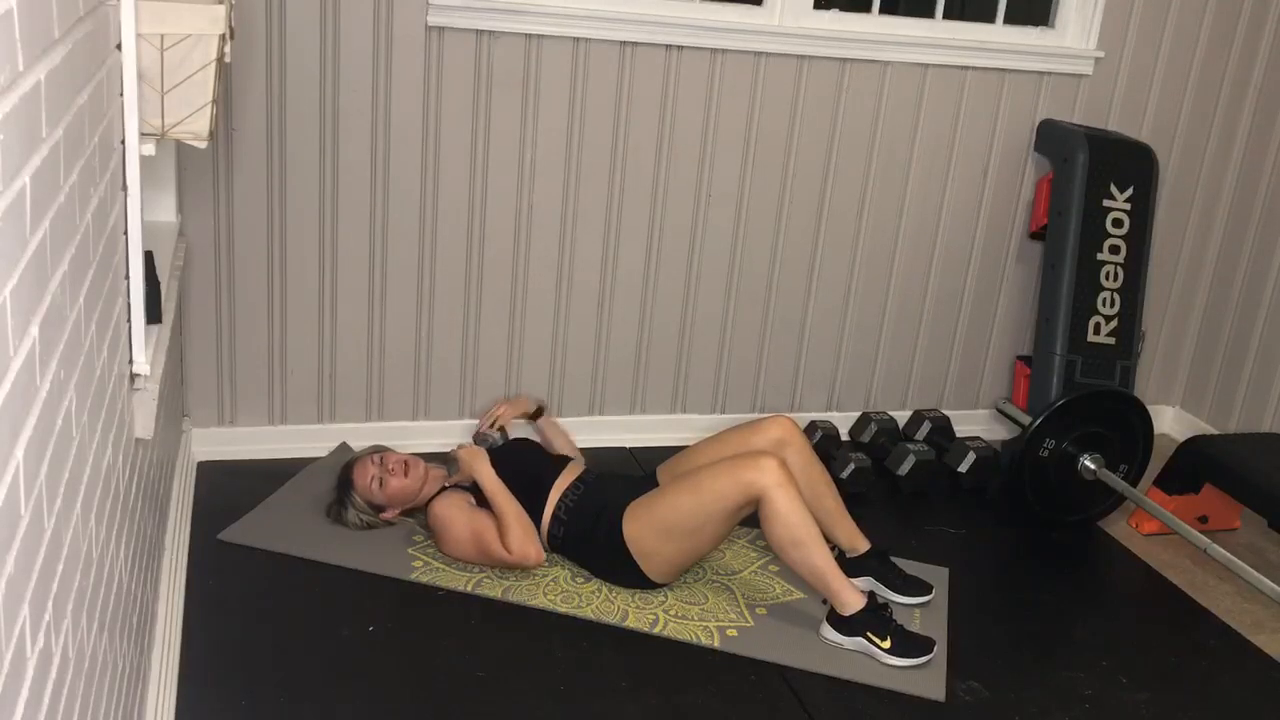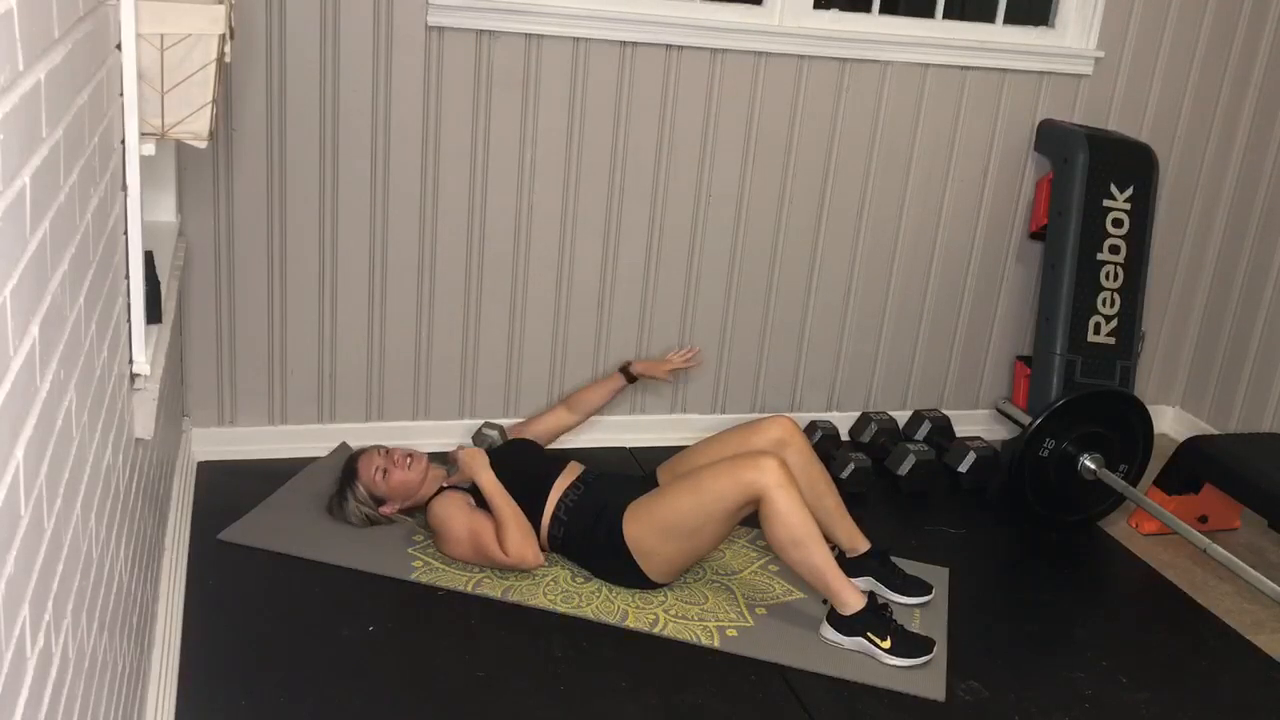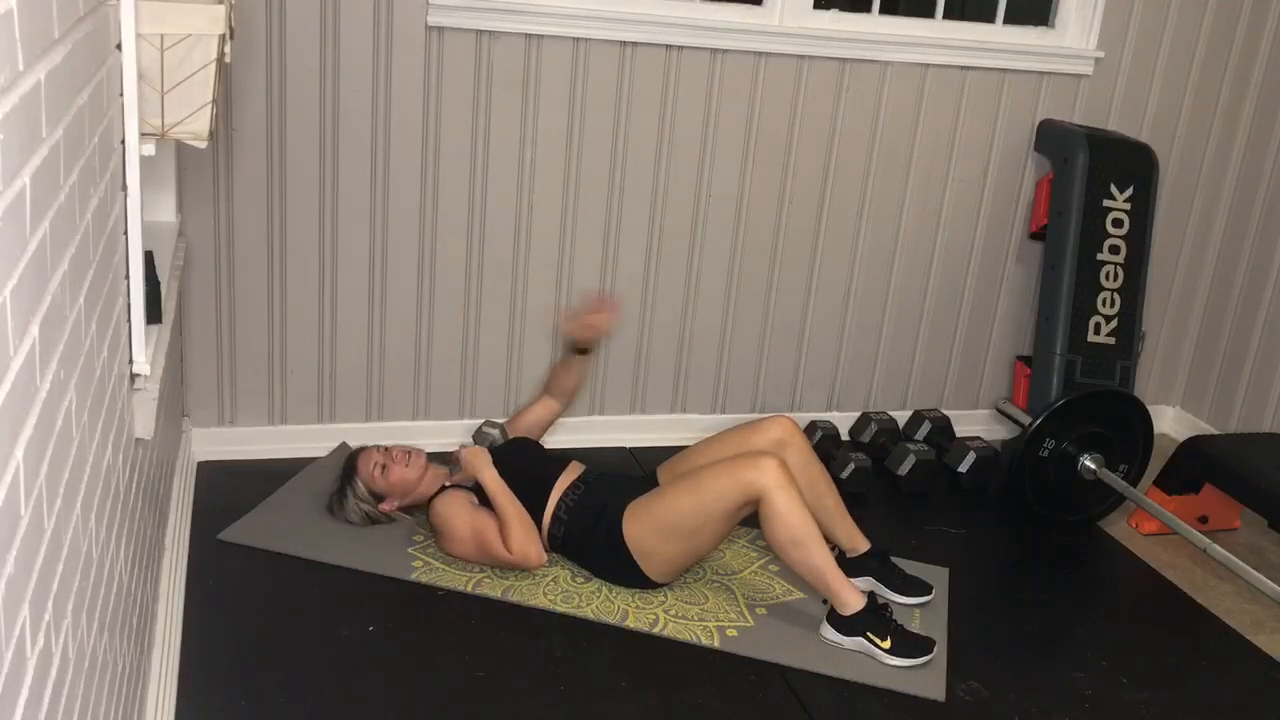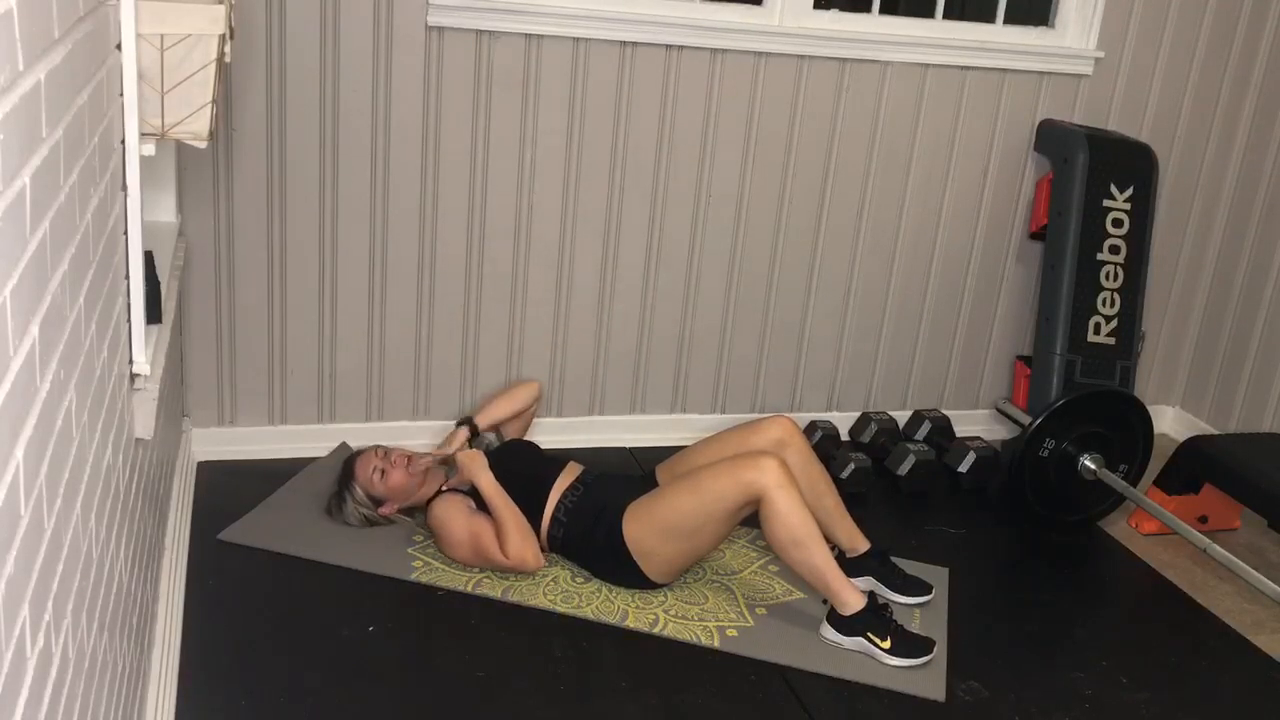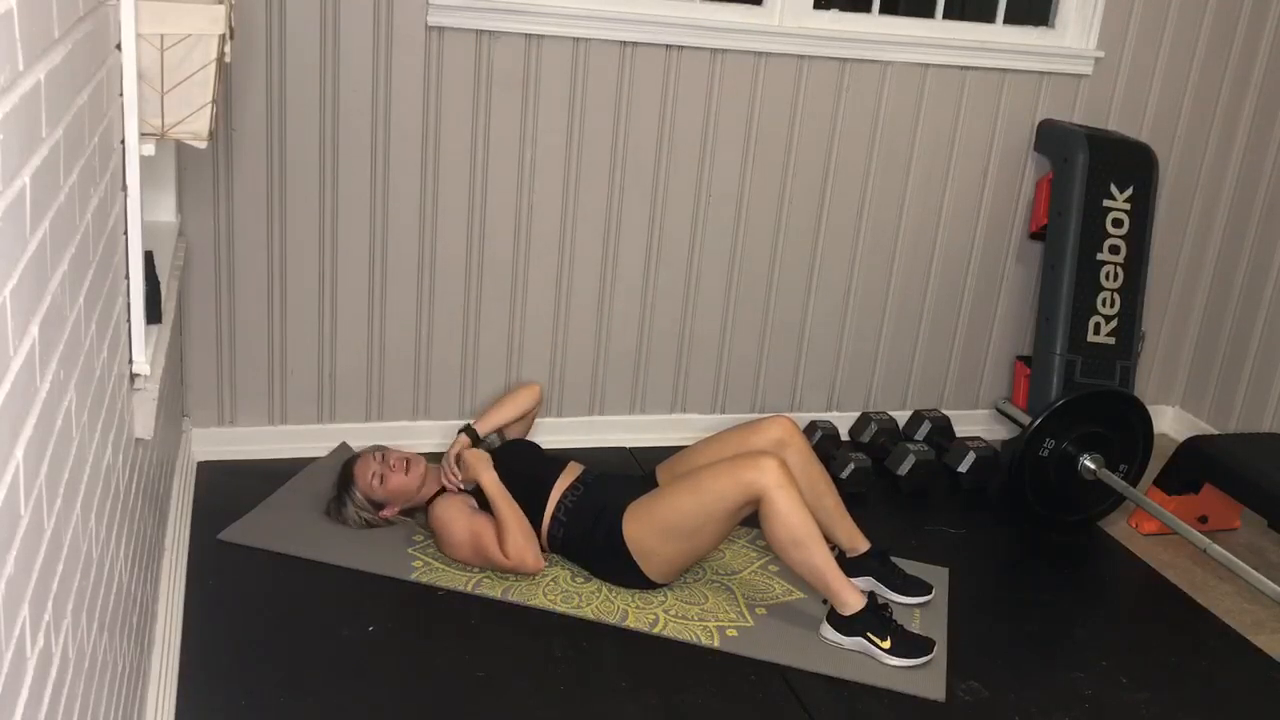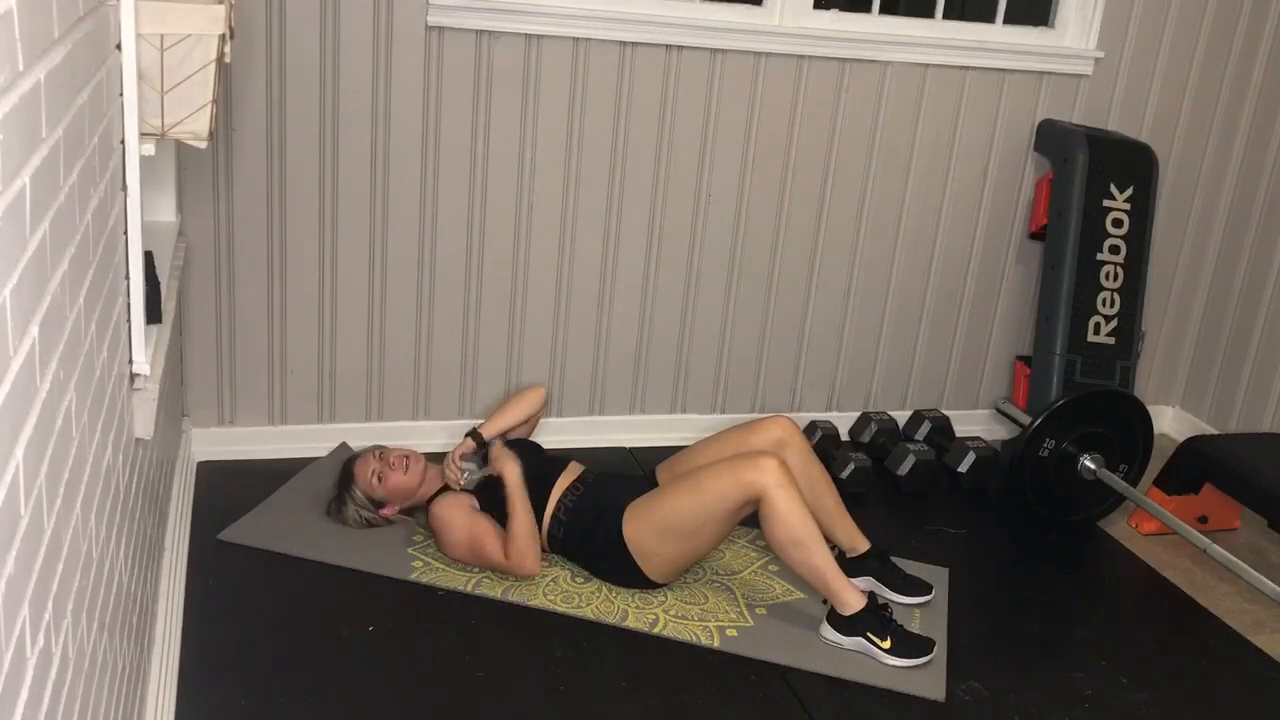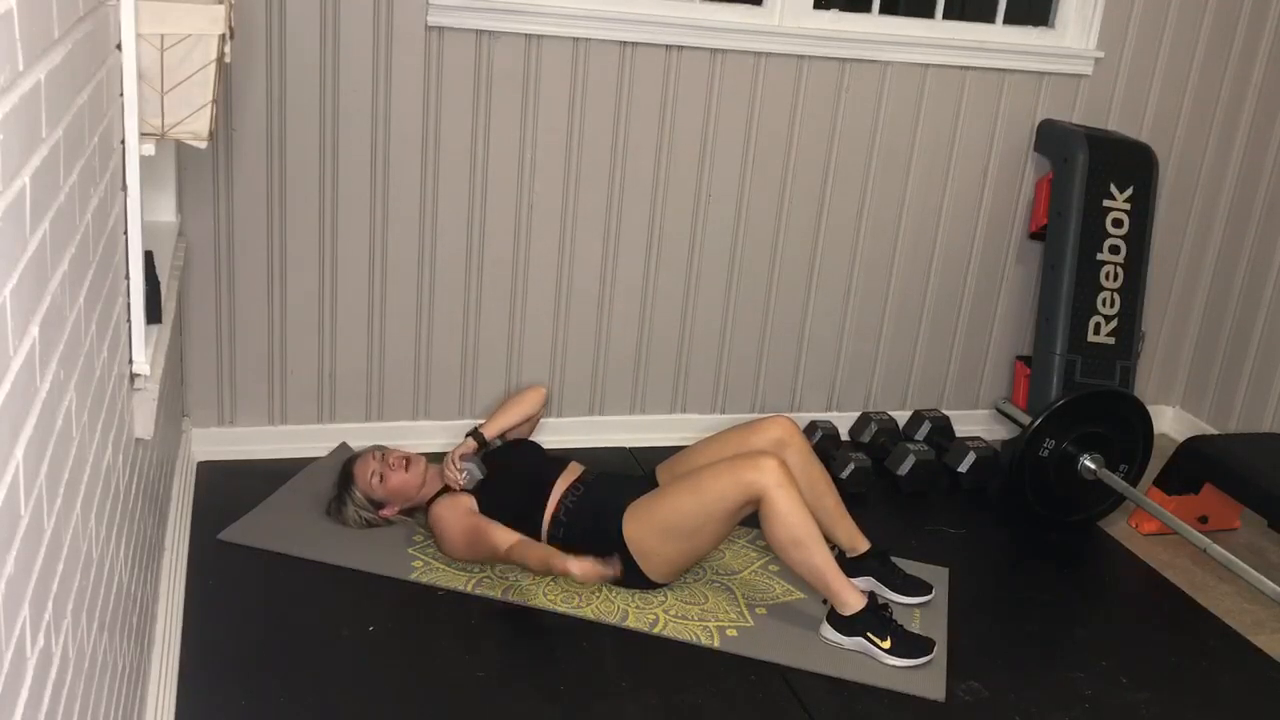
dt=0.3s
person 1, frame 1
left shoulder: (463, 473)
right shoulder: (446, 514)
left elbow: (565, 454)
right elbow: (526, 550)
left wrist: (534, 411)
right wrist: (484, 476)
left hip: (635, 489)
right hip: (618, 540)
left knee: (780, 432)
right knee: (763, 474)
left ankle: (860, 561)
right ankle: (851, 614)
person 1, frame 2
left shoulder: (491, 451)
right shoulder: (447, 514)
left elbow: (570, 410)
right elbow: (525, 554)
left wrist: (633, 372)
right wrist: (484, 476)
left hip: (635, 491)
right hip: (621, 542)
left knee: (780, 432)
right knee: (764, 473)
left ankle: (860, 560)
right ankle: (851, 615)
person 1, frame 3
left shoulder: (489, 452)
right shoulder: (449, 517)
left elbow: (560, 398)
right elbow: (529, 553)
left wrist: (580, 345)
right wrist: (486, 474)
left hip: (643, 489)
right hip: (622, 542)
left knee: (782, 432)
right knee: (766, 475)
left ankle: (862, 559)
right ankle: (850, 615)
person 1, frame 4
left shoulder: (480, 454)
right shoulder: (446, 515)
left elbow: (529, 390)
right elbow: (526, 556)
left wrist: (466, 430)
right wrist: (482, 478)
left hip: (637, 489)
right hip: (619, 542)
left knee: (780, 431)
right knee: (765, 473)
left ankle: (861, 560)
right ankle: (852, 615)
person 1, frame 5
left shoulder: (475, 453)
right shoulder: (447, 516)
left elbow: (530, 392)
right elbow: (526, 559)
left wrist: (469, 435)
right wrist: (485, 477)
left hip: (636, 489)
right hip: (620, 541)
left knee: (780, 432)
right knee: (765, 473)
left ankle: (861, 560)
right ankle: (852, 616)
person 1, frame 6
left shoulder: (471, 462)
right shoulder: (447, 514)
left elbow: (536, 394)
right elbow: (524, 562)
left wrist: (475, 439)
right wrist: (510, 477)
left hip: (636, 490)
right hip: (620, 541)
left knee: (780, 431)
right knee: (765, 471)
left ankle: (859, 559)
right ankle: (851, 615)
person 1, frame 7
left shoulder: (476, 460)
right shoulder: (446, 515)
left elbow: (536, 394)
right elbow: (507, 543)
left wrist: (473, 439)
right wrist: (566, 564)
left hip: (637, 489)
right hip: (620, 537)
left knee: (779, 432)
right knee: (764, 473)
left ankle: (860, 559)
right ankle: (851, 615)
